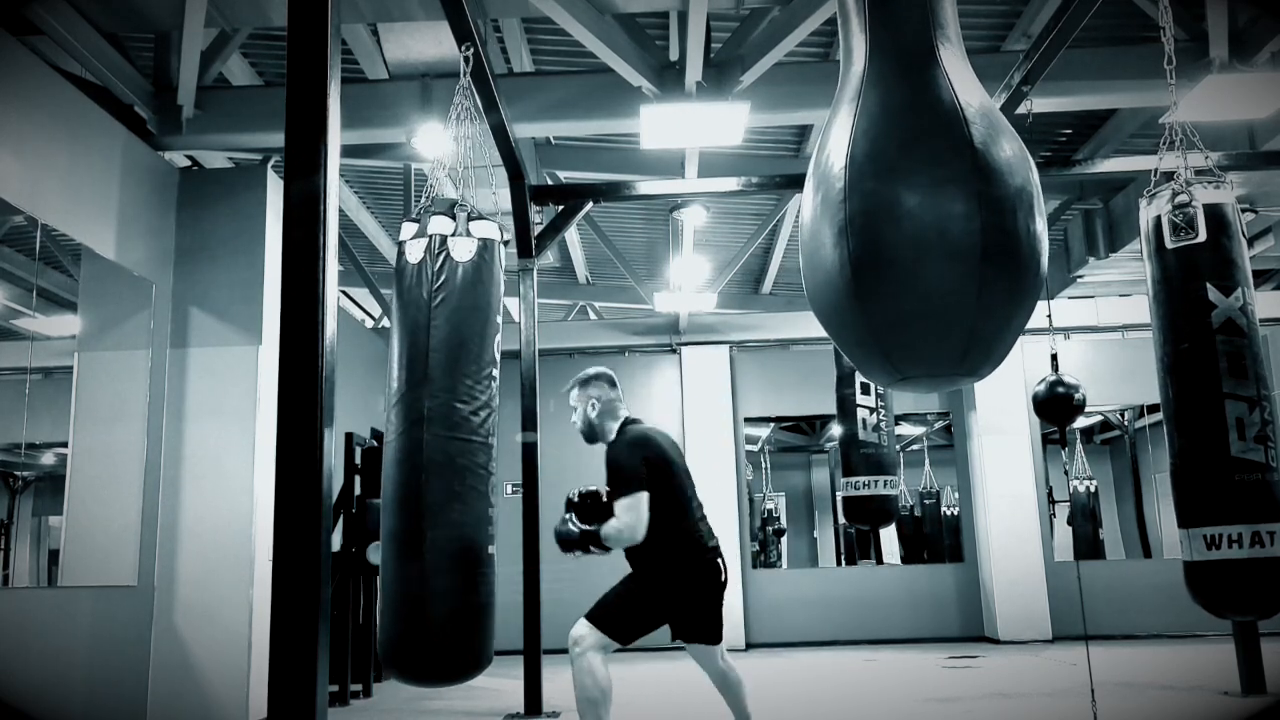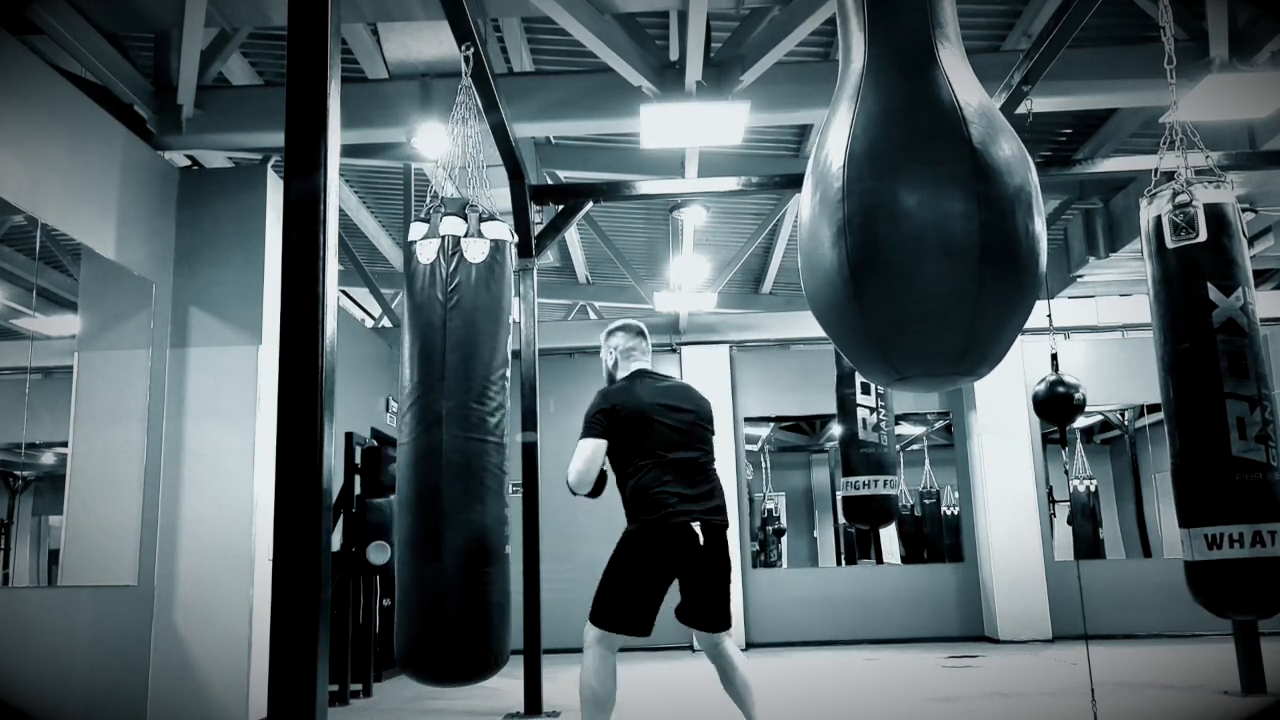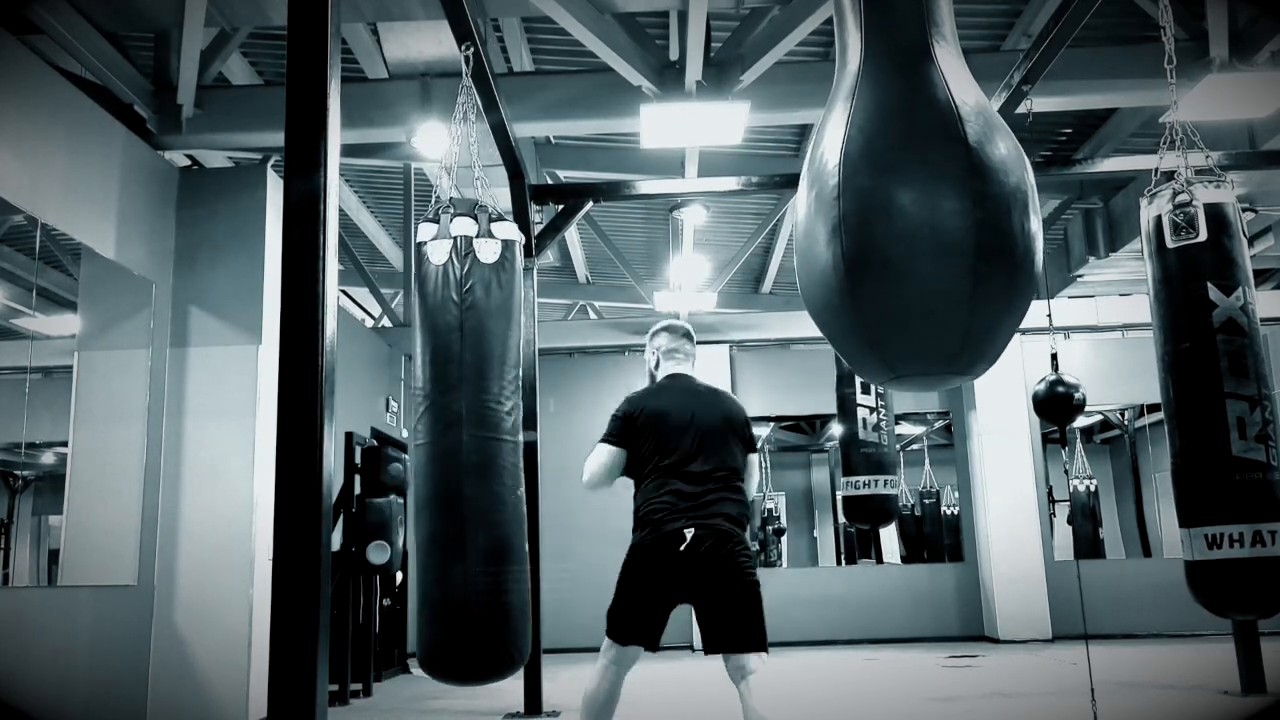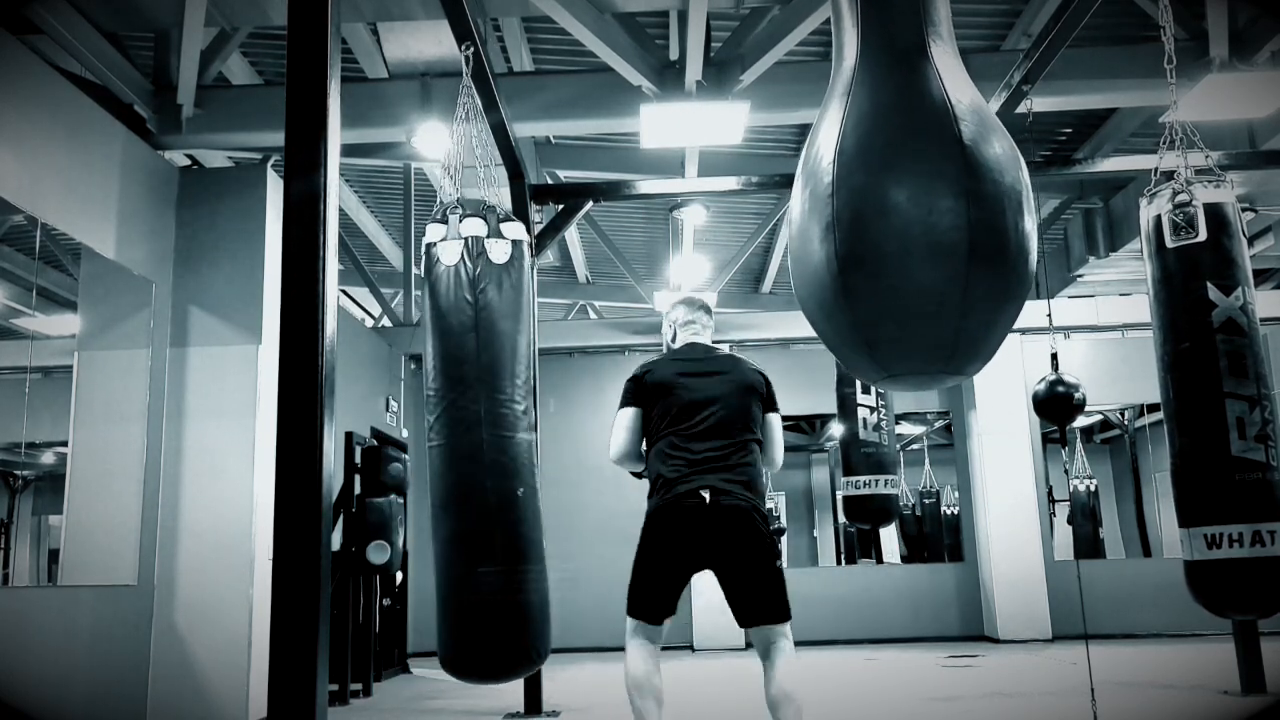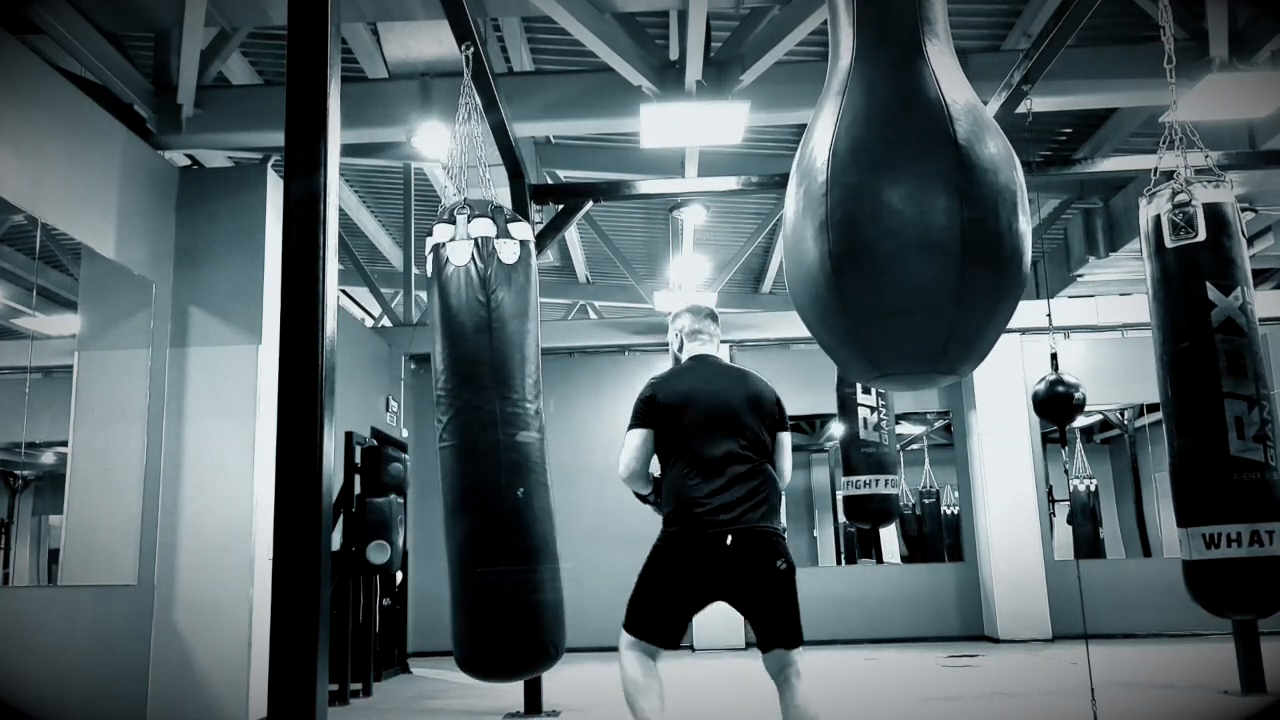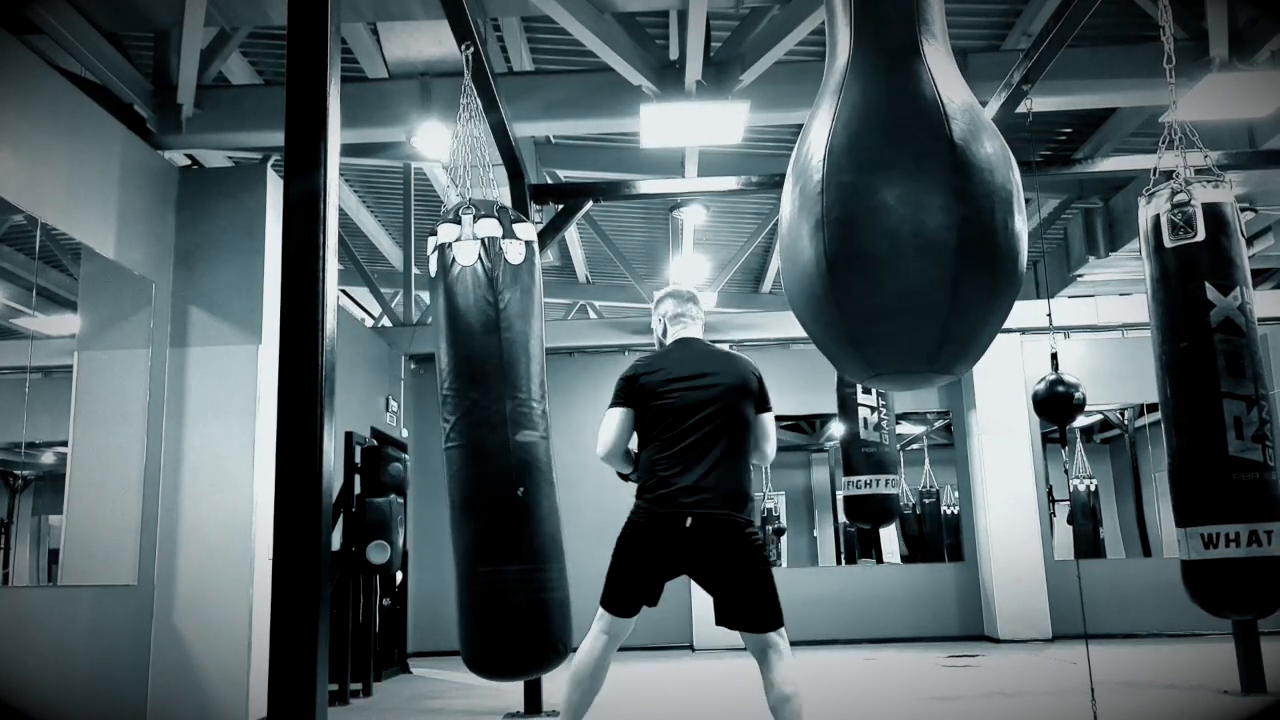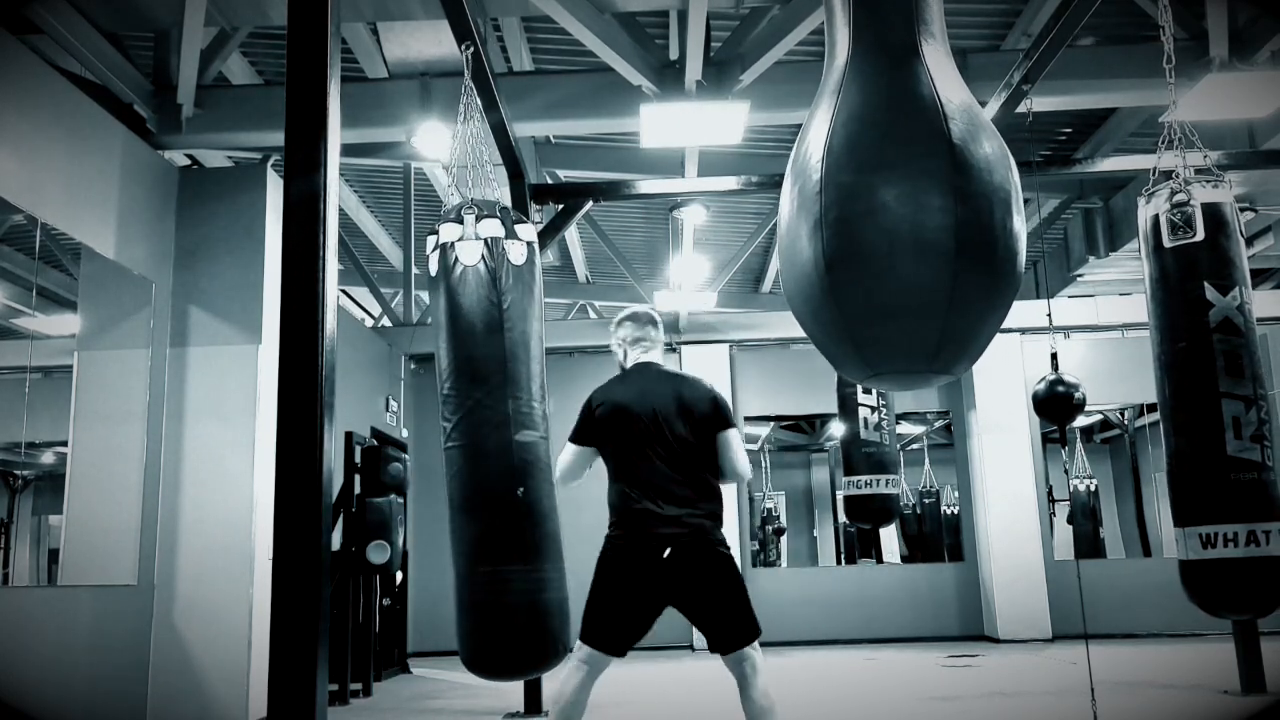
dt=0.2s
person 1, frame 1
left shoulder: (625, 448)
right shoulder: (648, 438)
left elbow: (633, 530)
left wrist: (584, 536)
left hip: (674, 569)
right hip: (706, 567)
left knee: (584, 642)
right knee: (710, 653)
person 1, frame 2
left shoulder: (611, 399)
right shoulder: (693, 397)
left elbow: (579, 478)
left wrist: (591, 484)
left hip: (654, 531)
right hip: (711, 531)
left knee: (599, 643)
right knee: (716, 639)
person 1, frame 3
left shoulder: (636, 406)
right shoulder: (731, 408)
left elbow: (593, 479)
right elbow: (749, 487)
left hip: (658, 545)
right hip: (727, 548)
left knee: (615, 658)
right knee: (747, 673)
person 1, frame 4
left shoulder: (649, 374)
right shoulder: (752, 375)
left elbow: (620, 453)
right elbow: (774, 458)
left hip: (673, 512)
right hip: (744, 514)
left knee: (642, 637)
right knee: (776, 647)
person 1, frame 5
left shoulder: (659, 390)
right shoulder: (761, 389)
left elbow: (629, 472)
right elbow: (782, 474)
left wrist: (653, 489)
left hip: (688, 540)
right hip: (762, 542)
left knee: (637, 648)
right knee: (787, 670)
person 1, frame 6
left shoulder: (642, 371)
right shoulder: (745, 371)
left elbow: (608, 451)
right elbow: (764, 451)
left hip: (658, 521)
right hip: (729, 523)
left knee: (606, 631)
right knee: (772, 649)
person 1, frame 7
left shoulder: (607, 399)
right shoulder: (705, 394)
left elbow: (565, 476)
right elbow: (739, 471)
left hip: (635, 549)
right hip: (702, 547)
left knee: (586, 662)
right knee: (746, 659)
